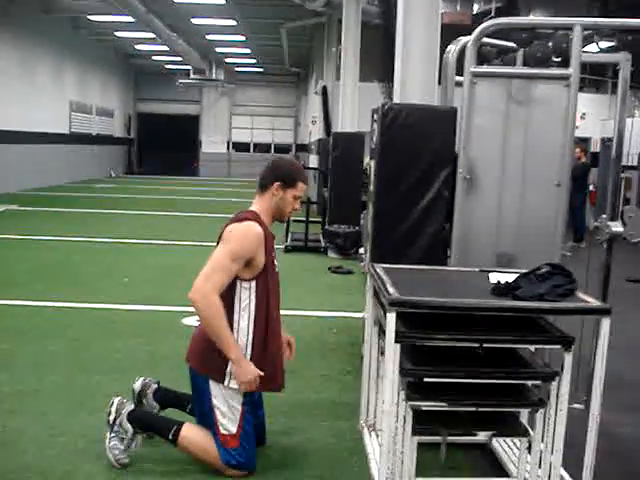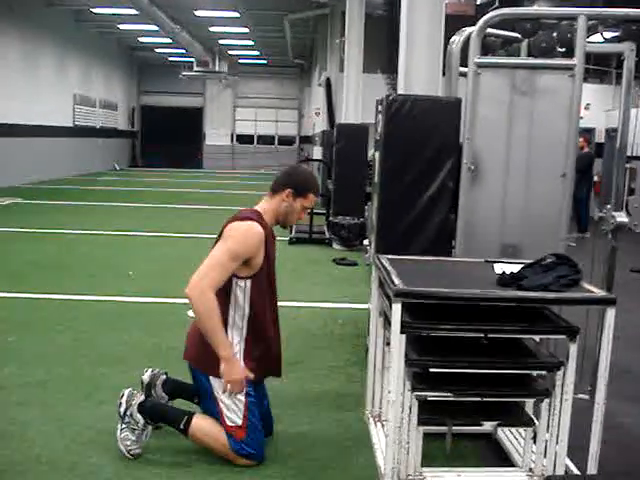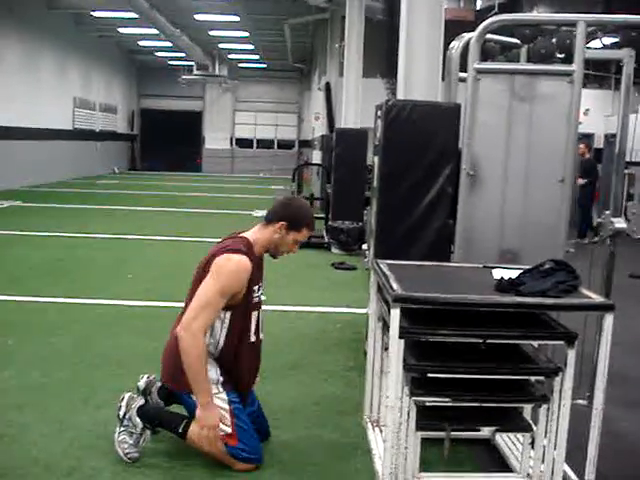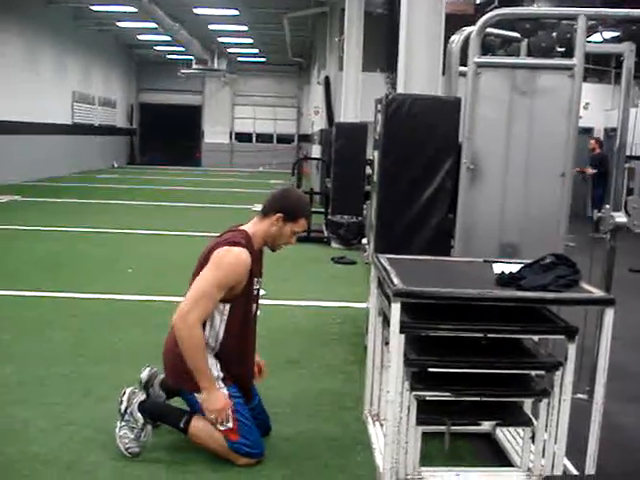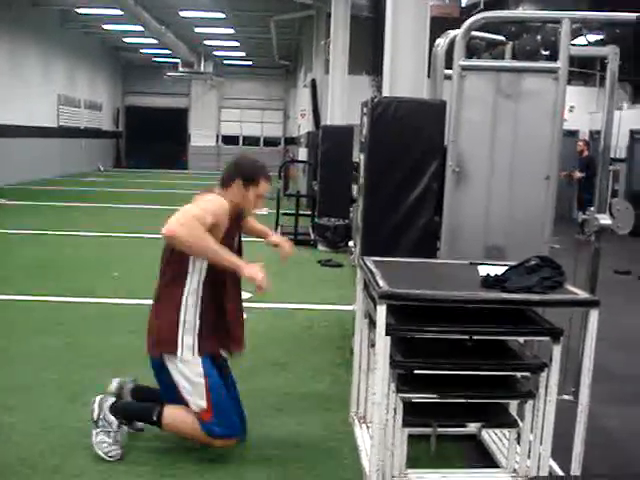
dt=0.5s
person 1, frame 1
left shoulder: (259, 230)
right shoulder: (248, 230)
right elbow: (201, 295)
left wrist: (276, 333)
right wrist: (238, 359)
left hip: (232, 357)
right hip: (222, 362)
left knee: (253, 436)
right knee: (238, 464)
left ankle: (157, 395)
right ankle: (136, 418)
person 1, frame 2
left shoulder: (260, 227)
right shoulder: (249, 230)
right elbow: (198, 290)
left wrist: (255, 342)
right wrist: (228, 358)
left hip: (238, 350)
right hip: (220, 354)
left knee: (261, 428)
right knee: (248, 452)
left ankle: (166, 386)
right ankle: (145, 408)
person 1, frame 3
left shoulder: (249, 252)
right shoulder: (237, 262)
right elbow: (188, 330)
left wrist: (247, 369)
right wrist: (205, 404)
left hip: (221, 362)
right hip: (199, 367)
left knee: (260, 432)
right knee: (247, 457)
left ankle: (161, 393)
right ankle: (145, 413)
person 1, frame 4
left shoulder: (248, 246)
right shoulder: (236, 256)
right elbow: (184, 320)
left wrist: (249, 356)
right wrist: (209, 390)
left hip: (222, 357)
right hip: (202, 362)
left knee: (261, 427)
right knee: (249, 452)
left ankle: (164, 386)
right ankle: (145, 408)
person 1, frame 5
left shoulder: (228, 214)
right shoulder: (216, 207)
left elbow: (243, 220)
right elbow: (174, 229)
left wrist: (270, 235)
right wrist: (240, 265)
left hip: (201, 342)
right hip: (180, 340)
left knee: (233, 429)
right knee: (225, 436)
left ankle: (132, 394)
right ankle: (118, 411)
